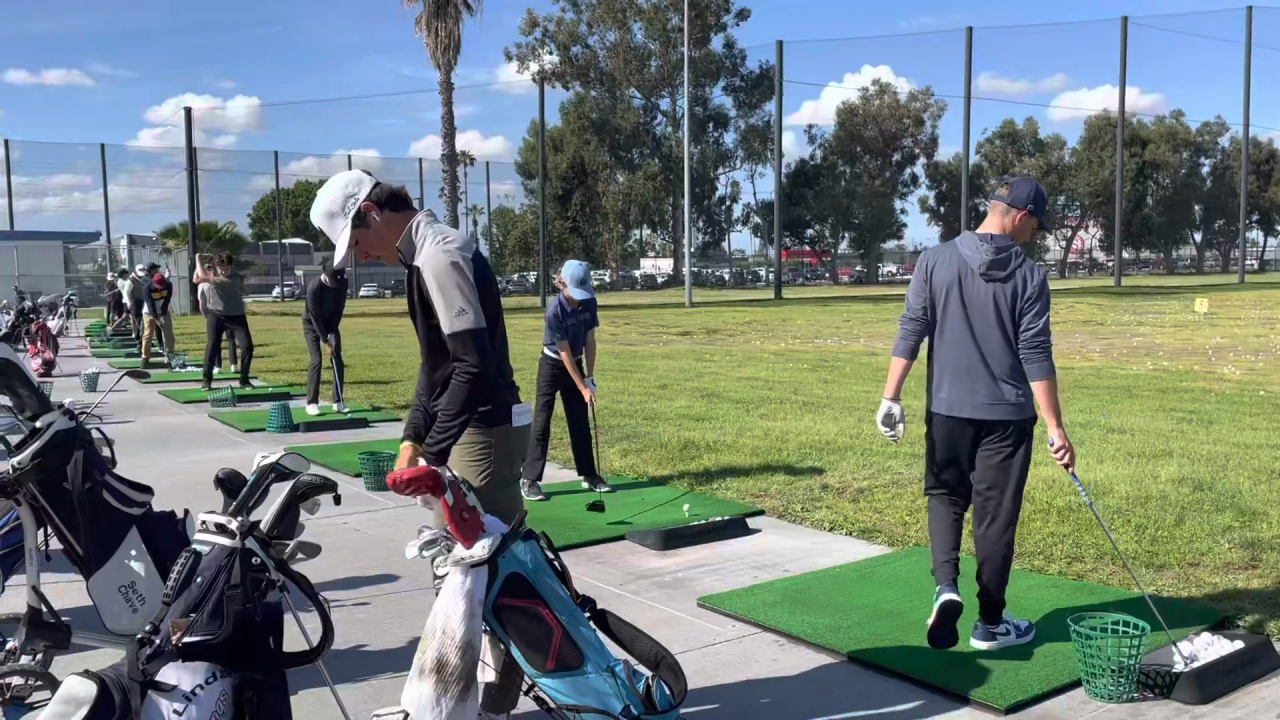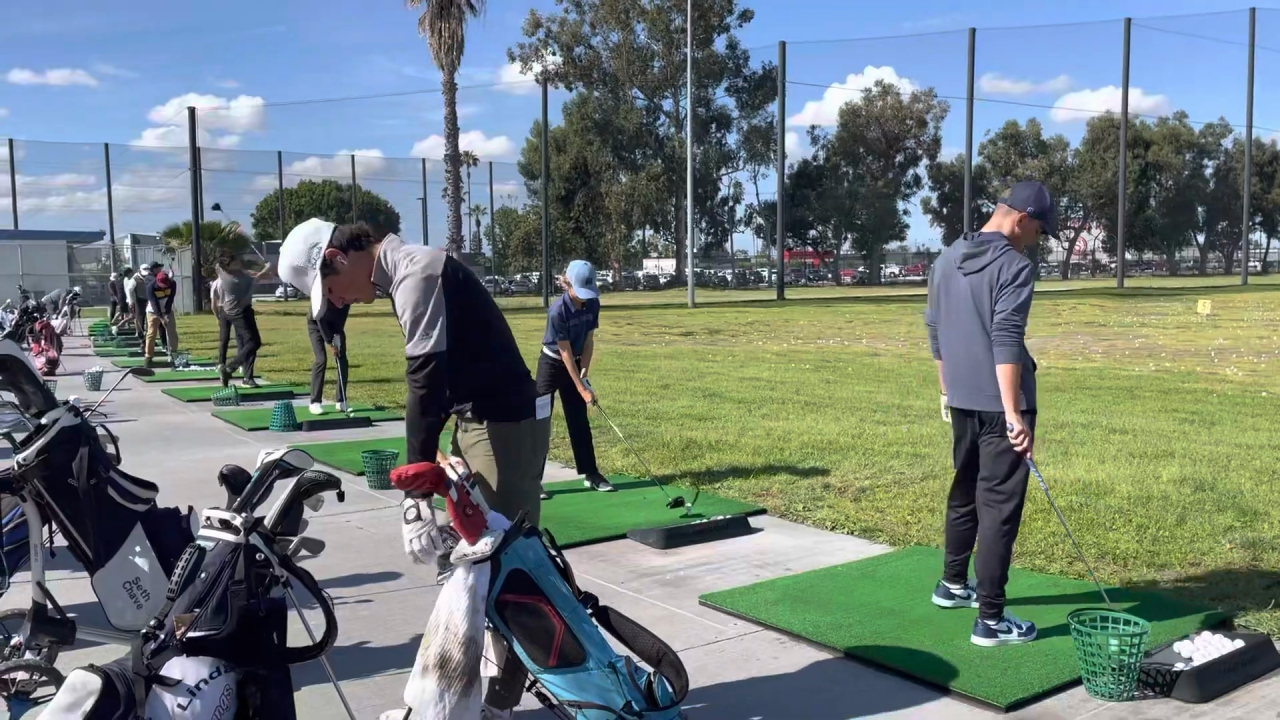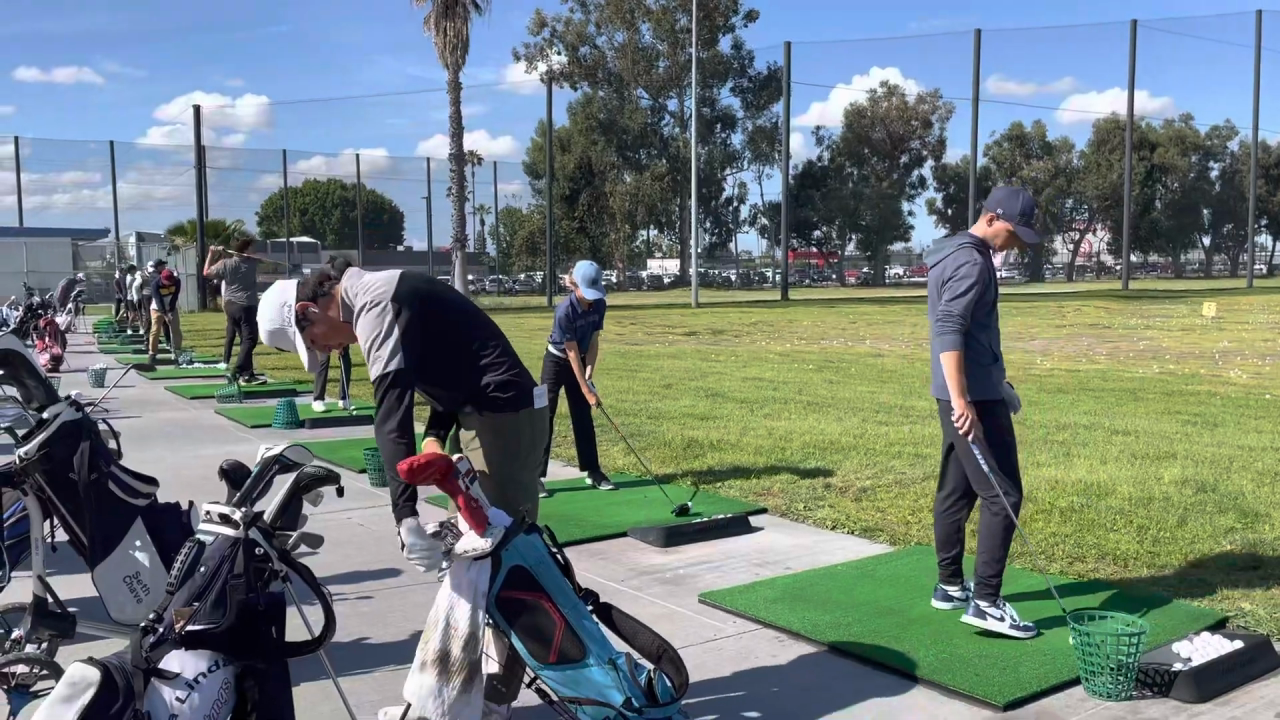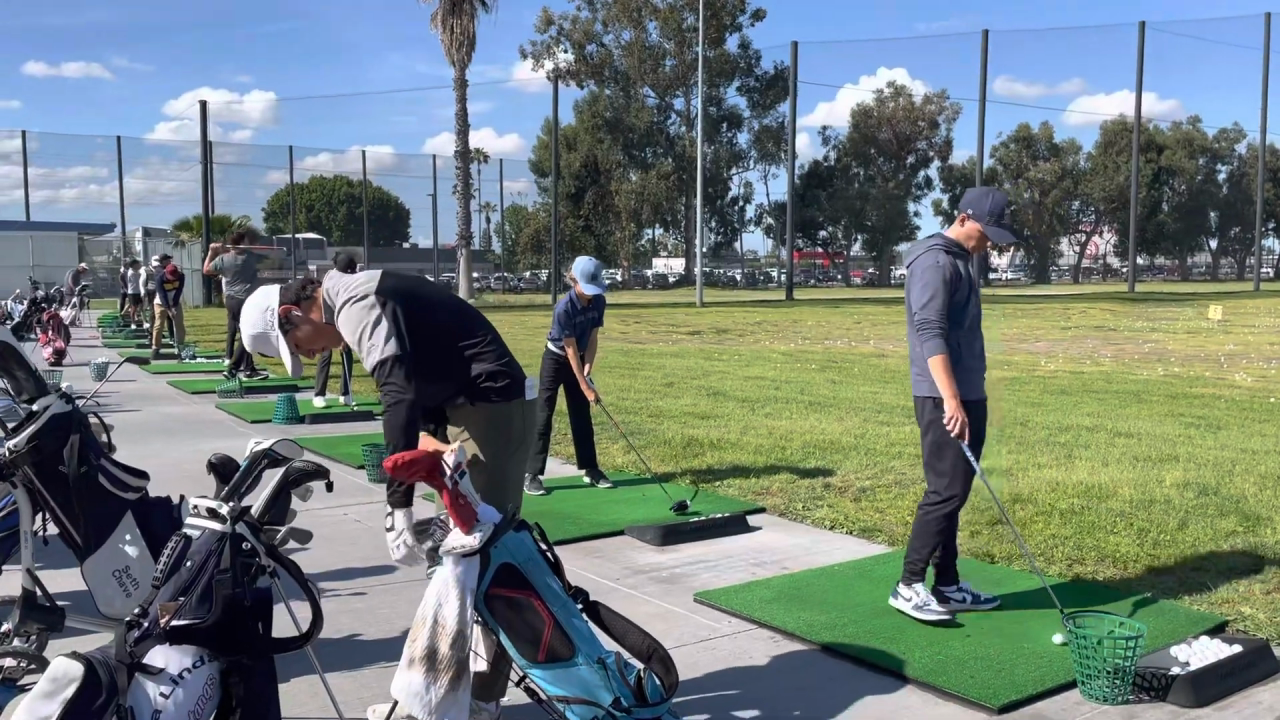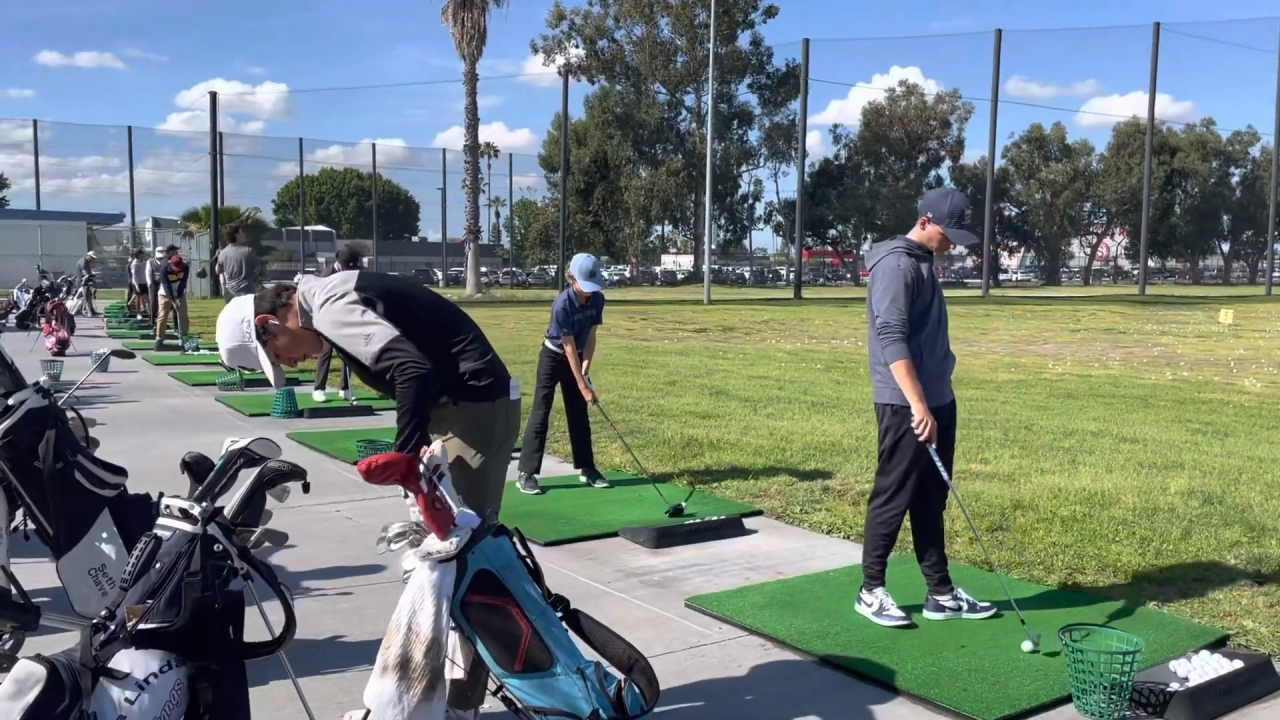
dt=0.4s
person 1, frame 1
left shoulder: (440, 253)
right shoulder: (422, 256)
left elbow: (473, 364)
left wrist: (432, 453)
right wrist: (413, 440)
left hip: (485, 427)
right hip: (460, 427)
person 1, frame 2
left shoulder: (415, 273)
right shoulder: (404, 272)
left elbow: (427, 385)
left wrist: (416, 494)
right wrist: (424, 450)
left hip: (506, 423)
right hip: (477, 419)
person 1, frame 3
left shoulder: (373, 304)
right shoulder: (378, 294)
left elbow: (391, 412)
left wrist: (406, 517)
right wrist: (434, 436)
left hip: (504, 414)
right hip: (484, 412)
person 1, frame 4
left shoulder: (354, 303)
right shoulder: (359, 297)
left elbow: (398, 397)
left wrist: (399, 506)
right wrist: (428, 432)
left hip: (492, 407)
right hip: (474, 405)
person 1, frame 5
left shoulder: (330, 303)
right shoulder: (334, 301)
left elbow: (413, 370)
left wrist: (405, 460)
right wrist: (417, 450)
left hip: (475, 404)
right hip: (456, 403)
person 2, frame 1
left shoulder: (934, 260)
right shoulder: (1029, 273)
left elbow: (911, 333)
right elbow: (1036, 355)
left wrist: (891, 397)
right wrist: (1055, 427)
left hip: (949, 409)
right hip: (1008, 415)
left knee: (945, 500)
right knee: (996, 517)
left ankle: (947, 589)
right ankle: (990, 622)
person 2, frame 2
left shoulder: (946, 260)
right shoulder: (1014, 265)
left elbow: (936, 333)
right elbow: (1007, 342)
right wrist: (1014, 412)
left hip: (961, 400)
right hip: (1000, 405)
left knee: (965, 492)
right knee: (999, 507)
left ankle: (952, 583)
right ankle: (991, 618)
person 2, frame 3
left shoulder: (952, 255)
right shoulder: (970, 261)
right elbow: (951, 332)
left wrist: (998, 382)
right wrist: (961, 398)
left hip: (963, 392)
right hip: (974, 398)
left knee: (955, 489)
right knee: (1001, 495)
left ankle: (950, 585)
right ankle: (986, 601)
person 2, frame 4
left shoulder: (960, 260)
right shoulder: (935, 262)
right elbow: (930, 335)
right wrist: (950, 400)
left hip: (966, 393)
right hip: (943, 397)
left knee: (950, 489)
right knee: (948, 489)
left ankle: (947, 584)
right ankle: (909, 585)
person 2, frame 5
left shoulder: (922, 262)
right shoulder: (896, 265)
right elbow: (892, 339)
right wrist: (918, 404)
left hip: (936, 398)
right hip: (905, 405)
left knee: (930, 499)
right knee: (893, 496)
left ankle: (940, 593)
right ankle: (871, 590)
person 3, frame 1
left shoulder: (589, 303)
right shoulder: (554, 311)
left elbow: (590, 341)
right elbow: (564, 352)
left wrist: (589, 377)
right wrist: (582, 386)
left hip: (575, 364)
right hip: (552, 365)
left knee: (580, 421)
right knee: (542, 421)
left ankle: (589, 474)
right ankle: (529, 480)
person 3, frame 2
left shoulder: (592, 304)
right shoulder: (558, 311)
left elbow: (588, 341)
right elbow: (565, 352)
left wrist: (584, 375)
right wrist: (581, 388)
left hip: (574, 364)
right hip: (552, 364)
left knee: (580, 420)
left ankle: (590, 473)
person 3, frame 3
left shoulder: (599, 305)
right shoulder: (565, 311)
left elbow: (593, 342)
right elbow: (572, 352)
left wrist: (589, 376)
right wrist: (586, 390)
left hip: (579, 363)
right hip: (557, 362)
left knee: (584, 418)
right knee: (545, 417)
left ankle: (593, 471)
person 3, frame 4
left shoulder: (598, 302)
right shoulder: (564, 308)
left elbow: (592, 339)
right elbow: (570, 349)
left wrist: (587, 372)
right wrist: (585, 386)
left hip: (578, 360)
right hip: (556, 360)
left knee: (582, 416)
right knee: (544, 415)
left ankle: (590, 469)
right ankle: (531, 474)
person 3, frame 5
left shoulder: (597, 299)
right shoulder: (562, 305)
left elbow: (590, 337)
right elbow: (569, 347)
left wrist: (586, 371)
right wrist: (582, 385)
left hip: (576, 359)
right hip: (553, 358)
left knee: (580, 415)
right knee: (541, 413)
left ankle: (587, 469)
right ankle: (526, 473)
